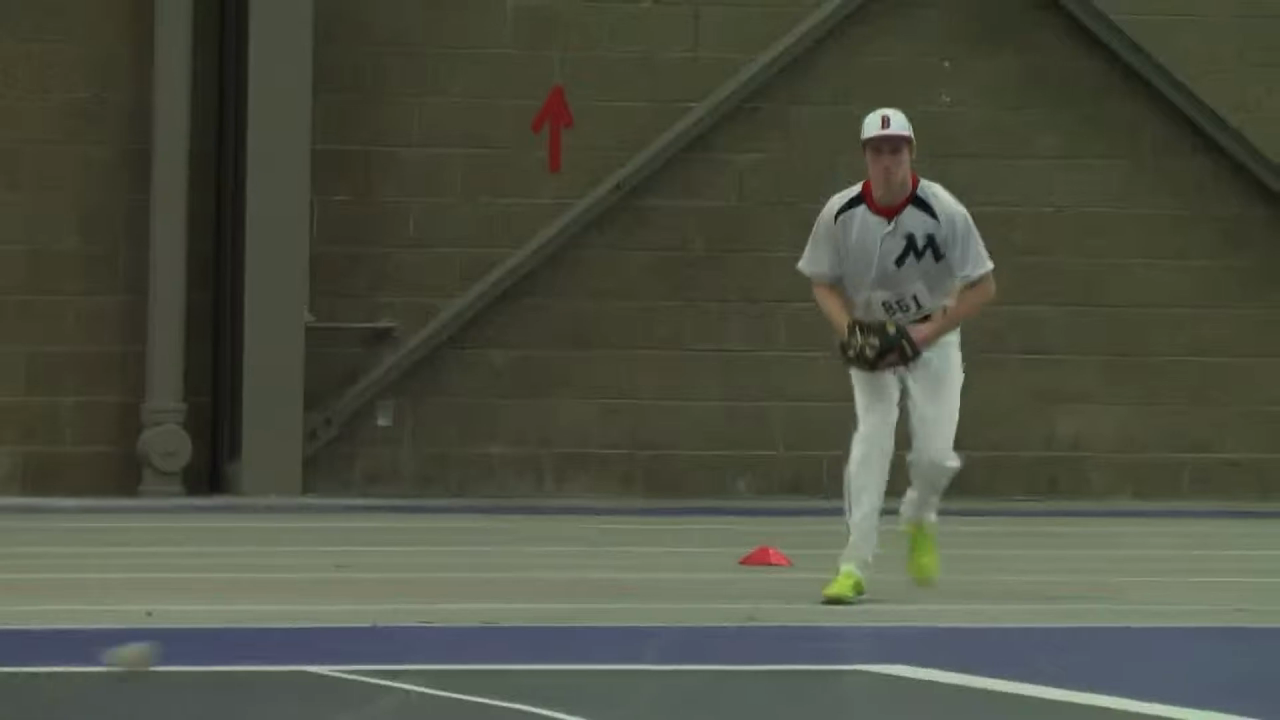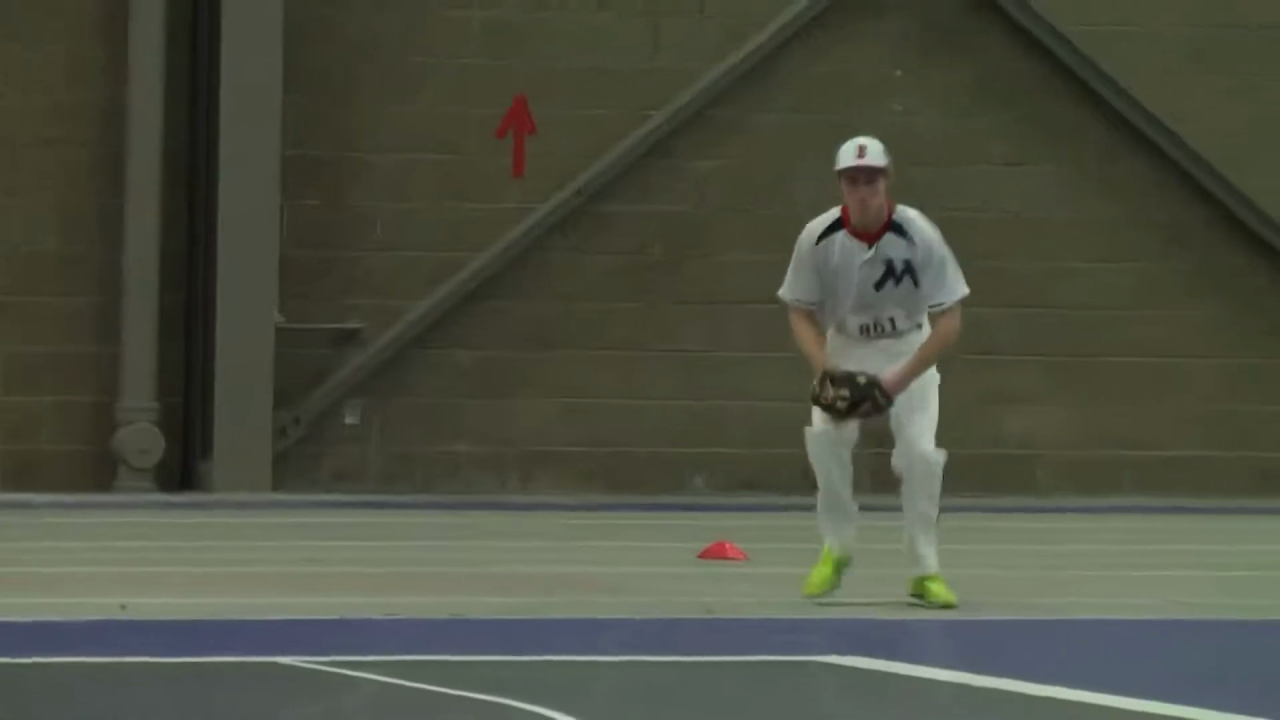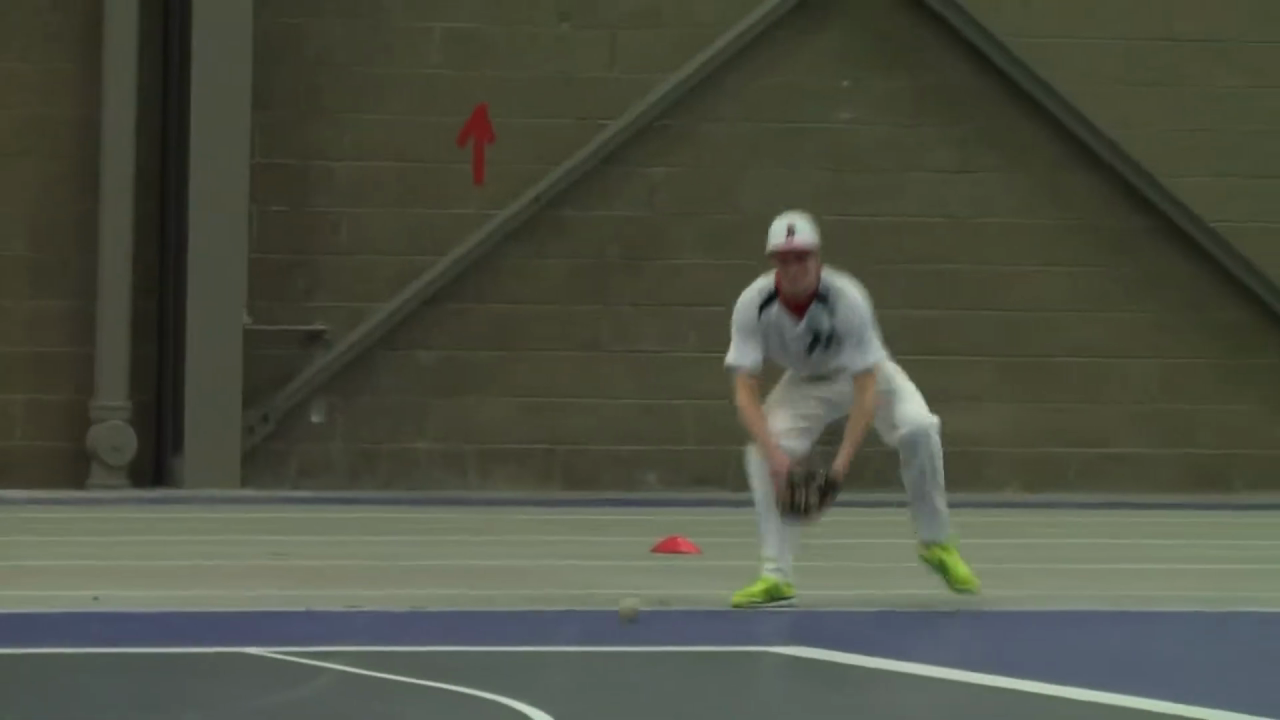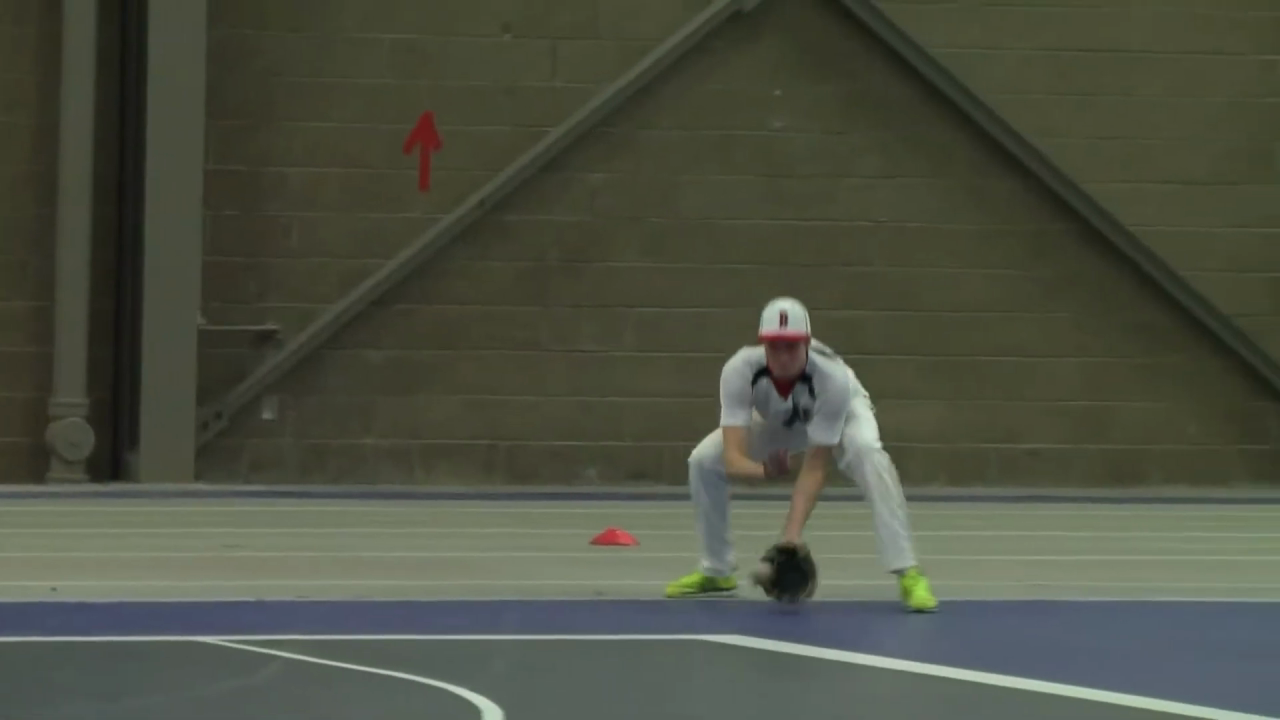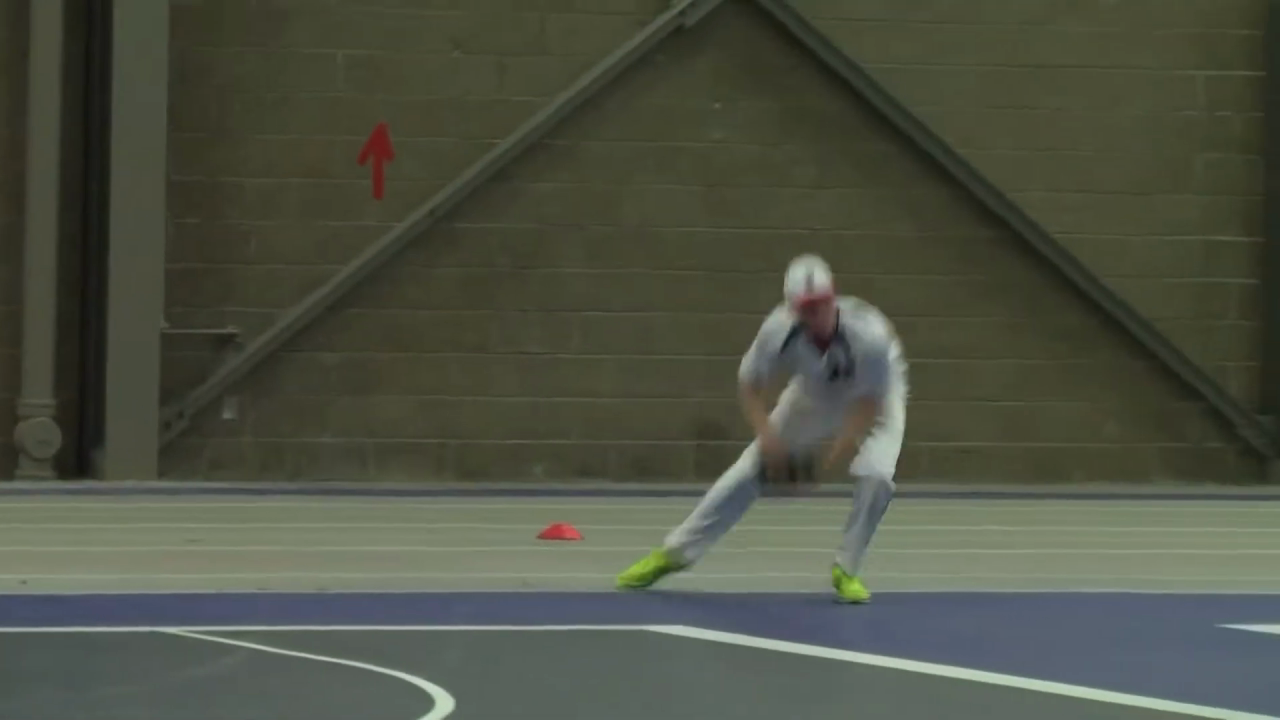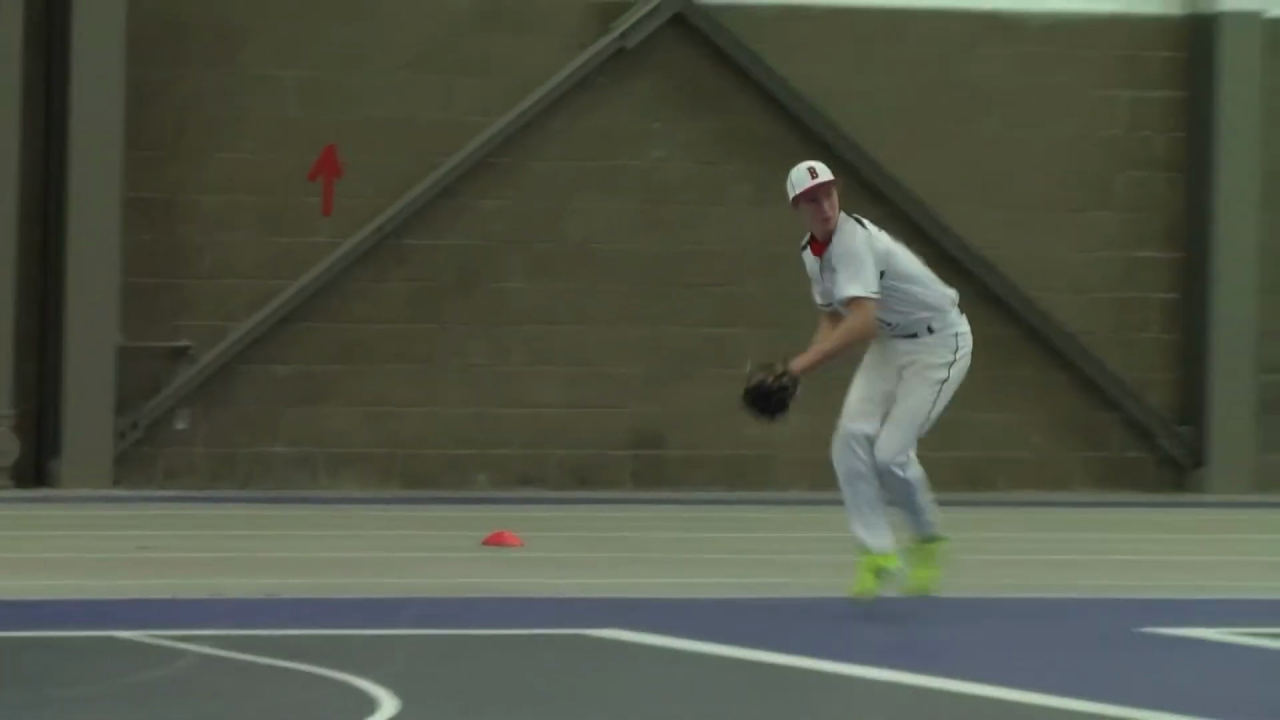
dt=0.3s
person 1, frame 1
left shoulder: (944, 209)
right shoulder: (839, 213)
left elbow: (983, 287)
right elbow: (824, 284)
left wrist: (929, 333)
right wrist: (852, 334)
left hip: (932, 336)
left knee: (934, 456)
right knee: (872, 437)
person 1, frame 2
left shoulder: (919, 234)
right shoulder: (816, 238)
left elbow: (950, 321)
right elbow: (800, 316)
left wrist: (900, 382)
right wrist: (828, 375)
left hip: (912, 350)
right hip: (846, 347)
left knee: (919, 455)
right knee: (825, 433)
right ankle: (836, 543)
person 1, frame 3
left shoulder: (847, 300)
right shoulder: (752, 305)
left elbow: (865, 388)
right elbow: (744, 392)
left wrist: (843, 461)
right wrist: (773, 451)
left hip: (865, 376)
right hip: (806, 381)
left knee: (919, 429)
right knee: (763, 453)
left ankle: (935, 543)
right ankle: (776, 575)
person 1, frame 4
left shoulder: (830, 377)
right shoulder: (740, 370)
left elbow: (815, 469)
right elbow: (734, 455)
left wrist: (792, 532)
right wrist: (760, 470)
left hip: (841, 406)
right hip: (773, 422)
left knee: (868, 458)
right knee: (704, 463)
left ankle: (908, 573)
right ankle: (717, 568)
person 1, frame 5
left shoulder: (868, 333)
right shoulder: (778, 329)
left elbow: (871, 405)
right elbow: (750, 388)
left wrist: (830, 458)
right wrist: (768, 437)
left hip: (875, 391)
right hip: (815, 392)
left knee: (875, 475)
right knee: (747, 475)
left ankle: (847, 569)
right ankle: (675, 551)
person 1, frame 6
left shoulder: (851, 244)
right shoulder: (810, 251)
left elbow: (863, 321)
right elbow: (833, 320)
left wrist: (803, 363)
right wrist: (806, 364)
left hip: (940, 340)
right hip: (892, 344)
left knee: (890, 454)
right knee: (851, 443)
left ankle: (927, 538)
right ankle: (879, 558)
